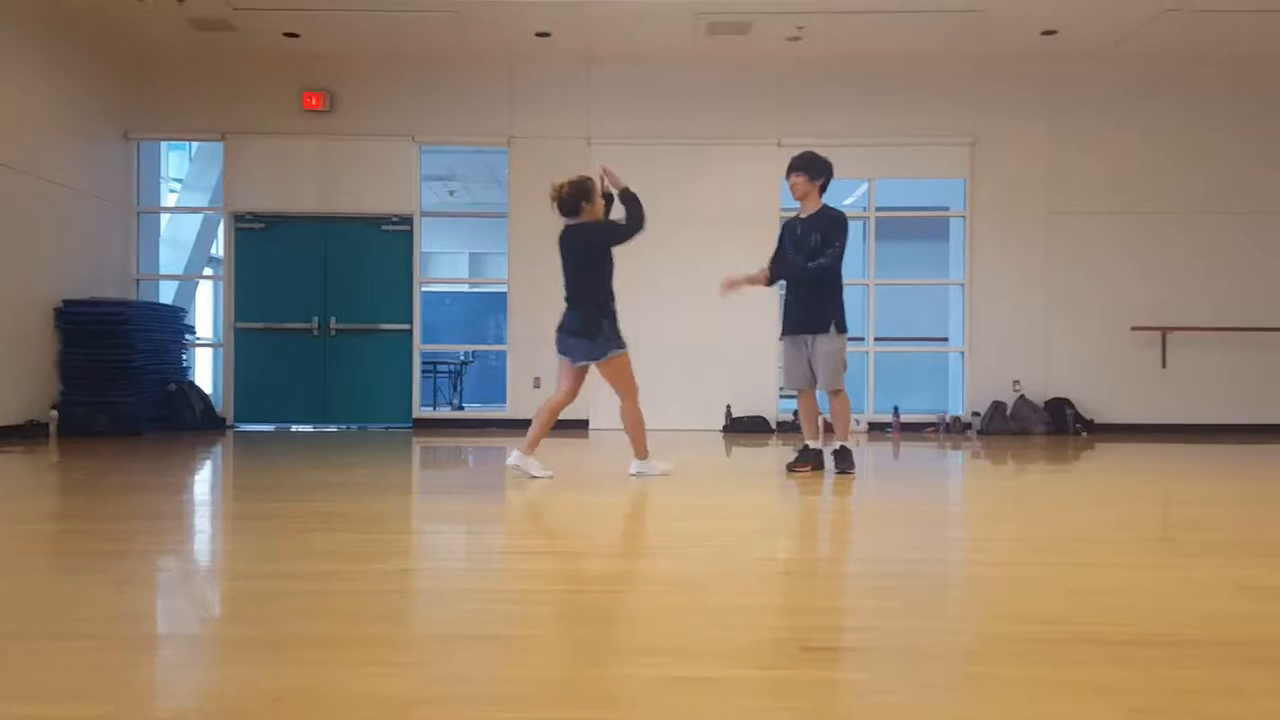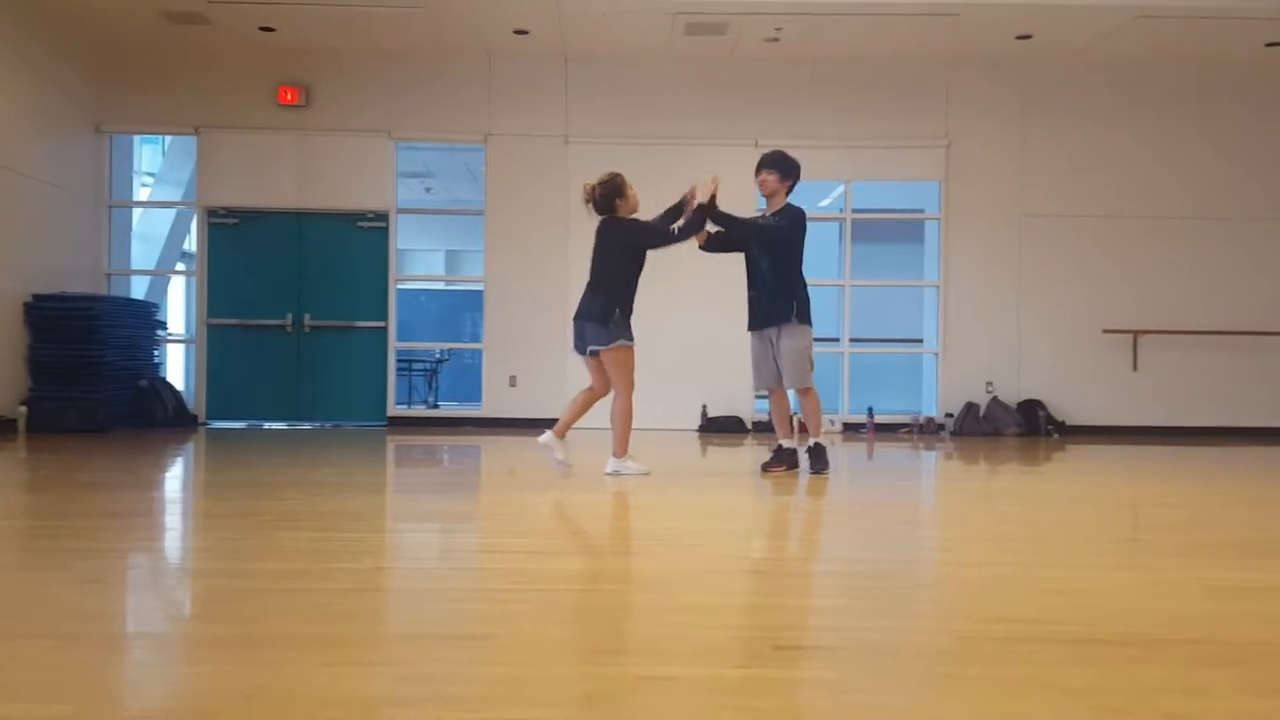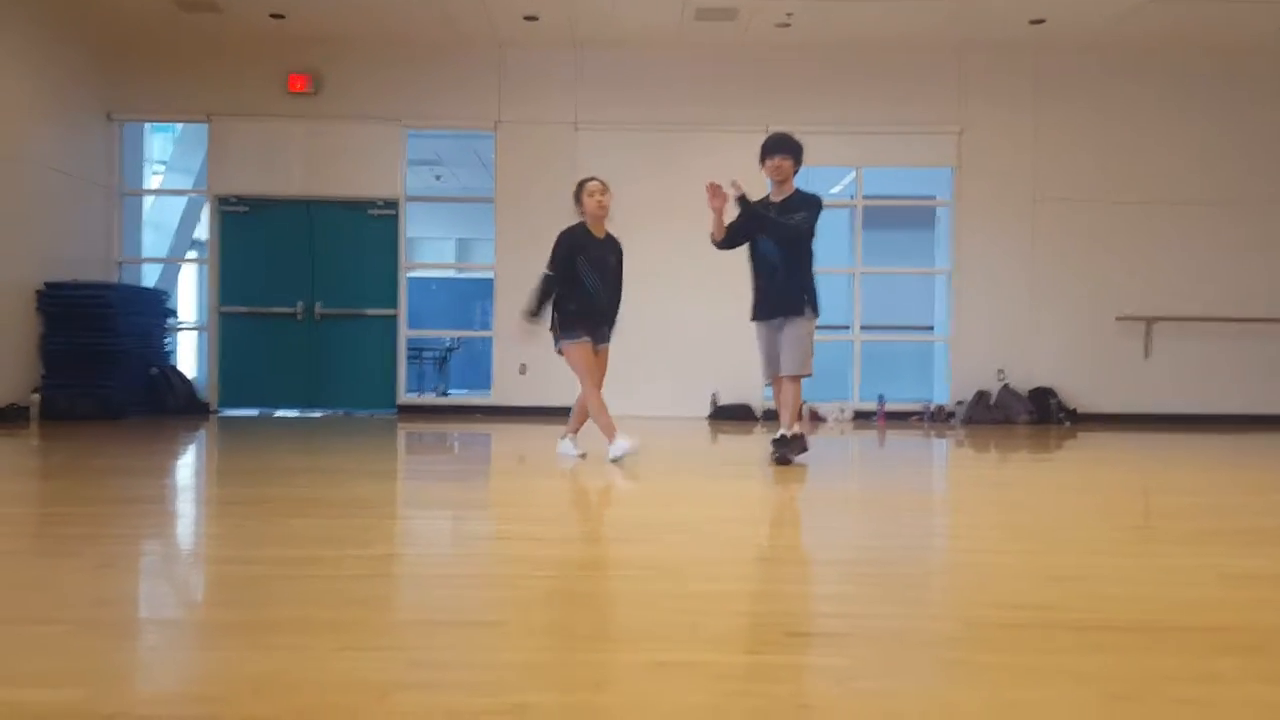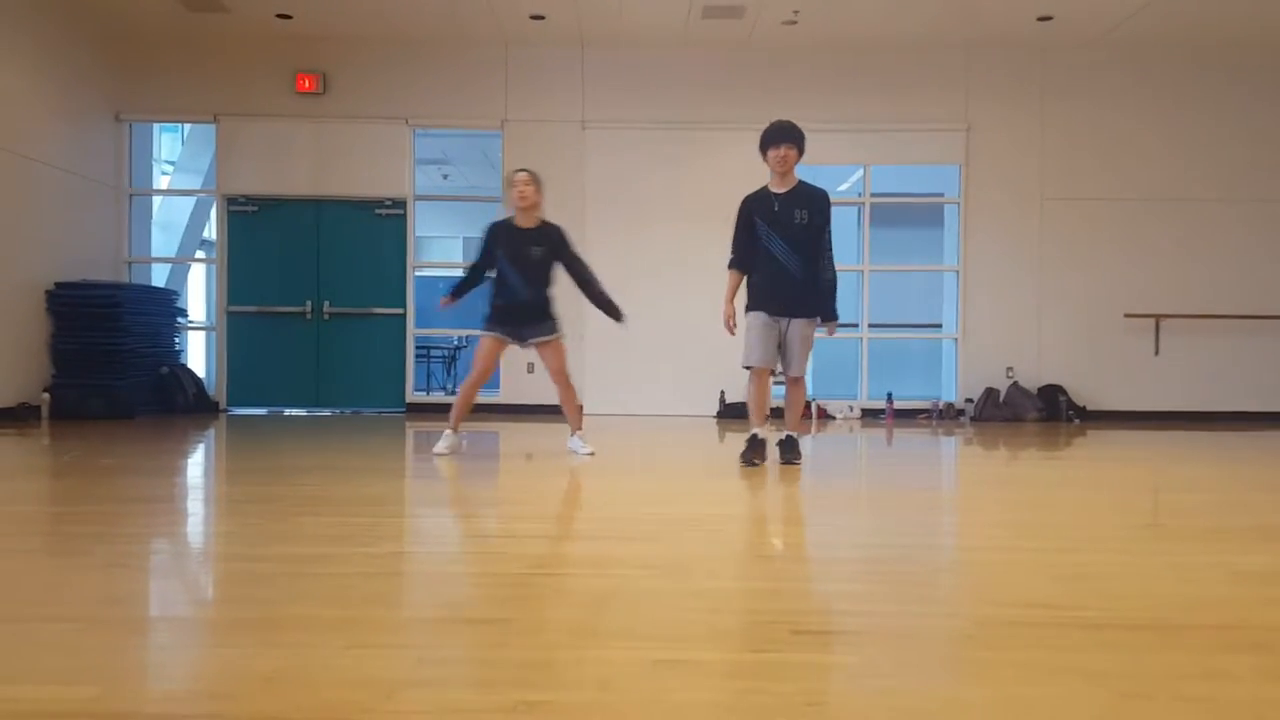
dt=0.5s
person 1, frame 1
left shoulder: (834, 220)
right shoulder: (790, 227)
left elbow: (828, 266)
right elbow: (775, 270)
left wrist: (782, 271)
right wrist: (746, 280)
left hip: (826, 319)
right hip: (795, 319)
left knee: (834, 386)
right knee: (803, 388)
left ankle: (842, 448)
right ankle: (812, 449)
person 1, frame 2
left shoulder: (794, 217)
right shoulder: (754, 226)
left elbow: (750, 231)
right elbow: (711, 243)
left wrist: (711, 210)
left hip: (791, 313)
right hip: (761, 315)
left knee: (801, 384)
right knee: (772, 386)
left ankle: (816, 446)
right ankle: (786, 448)
person 1, frame 3
left shoulder: (809, 204)
right shoulder: (755, 211)
left elbow: (789, 232)
right elbow: (723, 241)
left wrist: (746, 206)
right wrist: (717, 213)
left hip: (798, 303)
right hip: (765, 305)
left knee: (792, 373)
right knee: (776, 375)
left ankle: (785, 436)
right ankle: (795, 433)
person 1, frame 4
left shoulder: (816, 199)
right shoulder: (752, 203)
left elbow: (823, 255)
right elbow: (740, 258)
left wrist: (828, 307)
right wrist: (728, 301)
left hip: (802, 304)
right hip: (760, 303)
left knee: (794, 375)
right knee: (757, 369)
left ankle: (789, 438)
right ankle: (756, 437)
person 2, frame 1
left shoulder: (571, 235)
right shoulder: (590, 236)
right elbow: (635, 223)
left wrist: (608, 193)
right wrist: (622, 190)
left hip: (572, 326)
right hip: (598, 329)
left knee: (563, 396)
right knee: (629, 394)
left ankle: (523, 453)
right ankle: (642, 460)
person 2, frame 2
left shoulder: (612, 229)
right shoulder: (627, 229)
left elbow: (658, 227)
right elbow: (677, 233)
left wrist: (685, 205)
right wrist: (699, 207)
left hip: (590, 316)
right hip: (609, 318)
left knee: (599, 386)
right knee: (624, 389)
left ankle: (556, 435)
right ankle: (619, 458)
person 2, frame 3
left shoulder: (614, 246)
right shoulder: (571, 238)
left elbow: (613, 291)
right elbow: (551, 280)
left wrist: (606, 326)
right wrist: (534, 314)
left hip: (597, 324)
right hip: (571, 322)
left knee: (593, 386)
right knee: (591, 383)
left ankle: (568, 438)
right ankle: (615, 441)
person 2, frame 4
left shoulder: (552, 234)
right shoulder: (497, 232)
left elbow: (579, 272)
right elbow: (480, 268)
left wrist: (609, 307)
right wrist: (454, 294)
left hip: (538, 317)
right hip: (502, 316)
left knee: (561, 378)
right knee: (476, 376)
left ankle: (576, 436)
right ankle: (451, 433)
